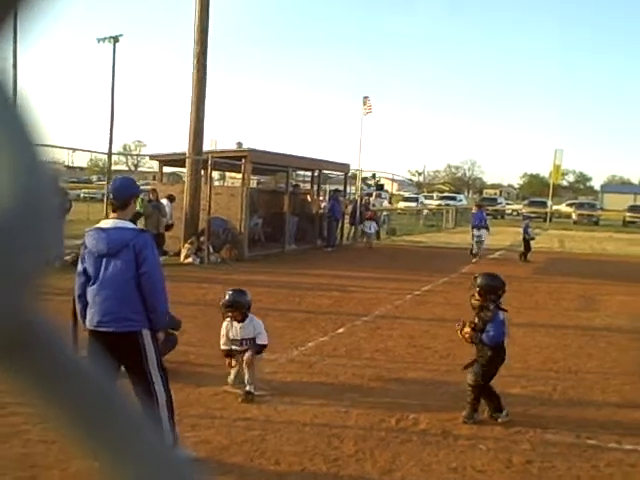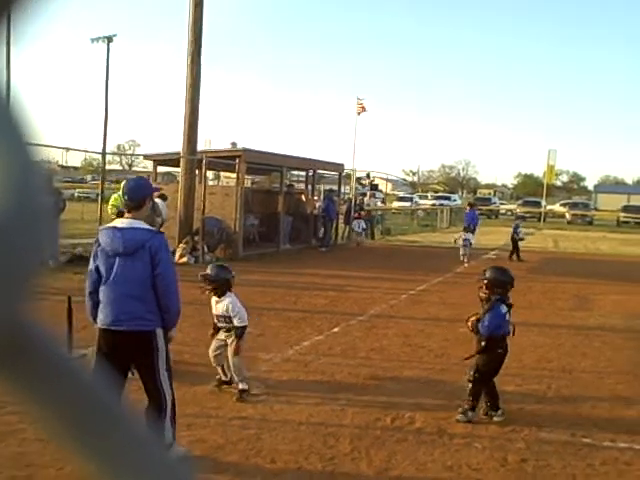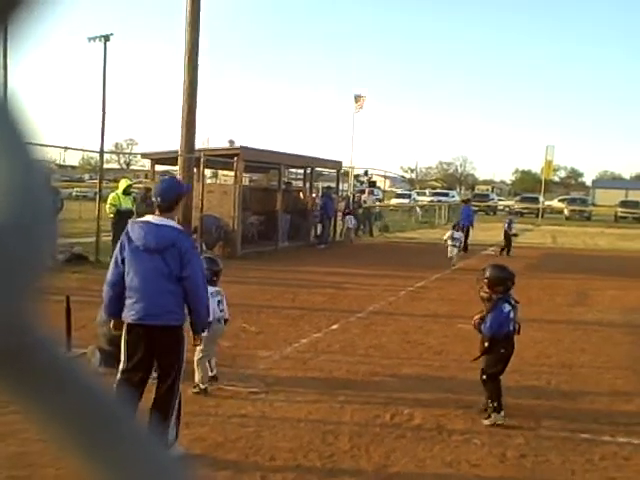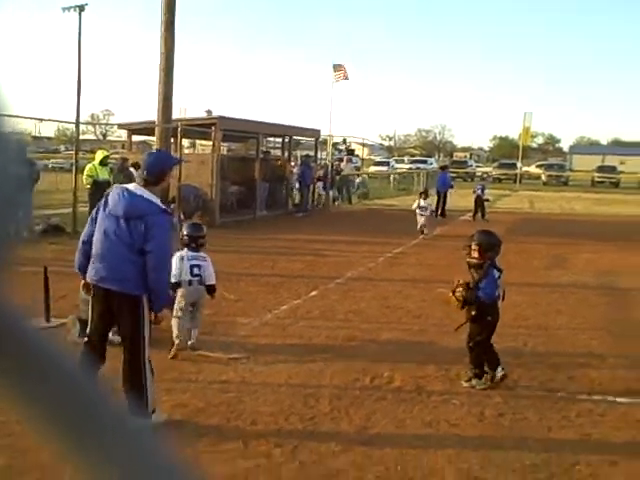
dt=0.4s
person 1, frame 1
left shoulder: (90, 240)
right shoulder: (139, 240)
left elbow: (81, 287)
right elbow: (153, 287)
left wrist: (87, 321)
right wrist: (159, 324)
left hip: (98, 328)
right hip: (133, 328)
right knee: (153, 389)
right ankle: (166, 447)
person 1, frame 2
left shoulder: (103, 237)
right shoulder: (154, 240)
left elbow: (92, 284)
right elbow: (167, 286)
left wrist: (98, 317)
right wrist: (170, 323)
left hip: (110, 325)
right hip: (147, 326)
right knee: (159, 388)
right ankle: (163, 445)
person 1, frame 3
left shoulder: (130, 232)
right shoulder: (182, 241)
left elbow: (114, 278)
right elbow: (195, 287)
left wrist: (113, 313)
right wrist: (199, 324)
left hip: (134, 319)
right hip: (169, 322)
left knee: (129, 380)
right knee: (168, 385)
right ankle: (161, 445)
person 1, frame 4
left shoulder: (111, 196)
right shoulder: (157, 215)
left elbow: (87, 237)
right elbow: (158, 264)
left wrist: (85, 271)
right wrist: (160, 303)
left hip: (99, 283)
right hip: (131, 290)
left knee: (94, 343)
right knee: (136, 352)
right ankle: (141, 413)
person 2, frame 1
left shoulder: (493, 314)
right shoulder: (484, 309)
left elbow: (491, 338)
right elbow: (481, 328)
left wrist: (472, 335)
right wrist: (470, 329)
left hip: (492, 355)
right hip: (486, 354)
left knee: (475, 381)
right knee: (482, 383)
left ankle: (471, 413)
right ankle: (498, 411)
person 2, frame 2
left shoulder: (495, 307)
right shoulder: (500, 302)
left elbow: (486, 329)
left wrist: (474, 325)
right wrist: (477, 320)
left hip: (492, 348)
right hip: (497, 347)
left knee: (476, 376)
right knee: (486, 378)
left ankle: (470, 410)
right ankle: (494, 409)
person 2, frame 3
left shoulder: (498, 306)
right shoulder: (505, 300)
left elbow: (489, 330)
left wrist: (478, 323)
right wrist: (483, 318)
left hip: (498, 346)
right hip: (504, 344)
left knee: (488, 377)
right knee: (492, 376)
left ankle: (497, 413)
right ankle: (493, 405)
person 2, frame 4
left shoulder: (488, 272)
right shoulder: (481, 267)
left elbow: (485, 295)
left wrist: (467, 296)
right wrist: (468, 289)
left hip: (484, 314)
right hip: (486, 312)
left knee: (475, 344)
right knee: (484, 343)
left ankle: (478, 378)
right ankle: (496, 370)
person 3, frame 1
left shoulder: (254, 322)
right shoulder: (227, 323)
left elbow: (262, 341)
right elbow: (225, 343)
left wrist: (253, 354)
right wrist: (228, 357)
left hip: (251, 350)
right hip: (236, 353)
left knee: (249, 363)
right knee: (232, 382)
left ankle: (250, 390)
right ankle: (248, 380)
person 3, frame 2
left shoulder: (231, 301)
right shoulder: (214, 299)
left elbow: (241, 322)
left wrist: (237, 341)
right wrist: (214, 330)
left hip: (234, 333)
right hip: (223, 331)
left knee: (233, 358)
right knee: (214, 353)
left ankle: (244, 387)
right ankle: (225, 378)
person 3, frame 3
right shoulder: (219, 291)
right elbow: (224, 312)
left wrist: (201, 332)
left hip: (210, 327)
right hip: (219, 325)
left knee: (201, 356)
right knee: (209, 351)
left ankle: (202, 385)
right ankle: (212, 374)
person 3, frame 4
left shoulder: (179, 256)
right shoulder: (205, 258)
left elbow: (174, 277)
right elbow: (210, 278)
left wrist: (174, 289)
right wrist: (212, 292)
left hip: (184, 289)
right hip: (200, 289)
left knee: (178, 316)
right knee: (194, 316)
left ankle: (178, 342)
right ankle: (192, 342)
